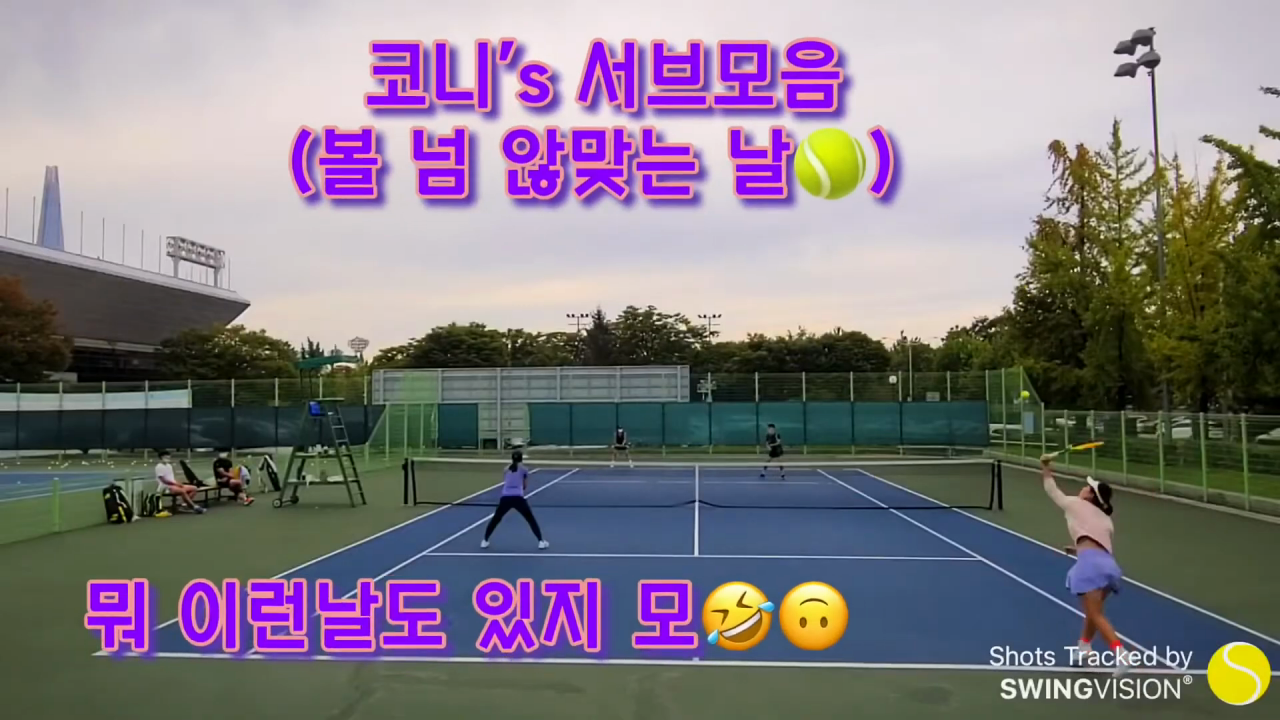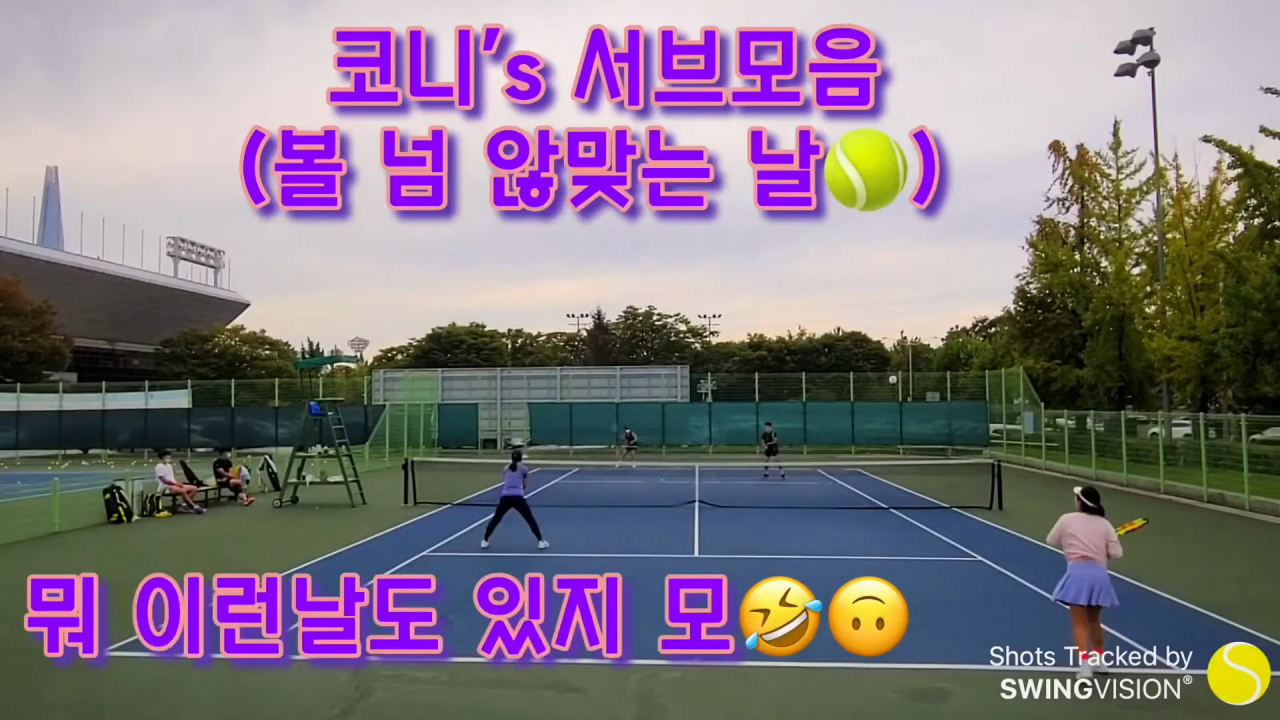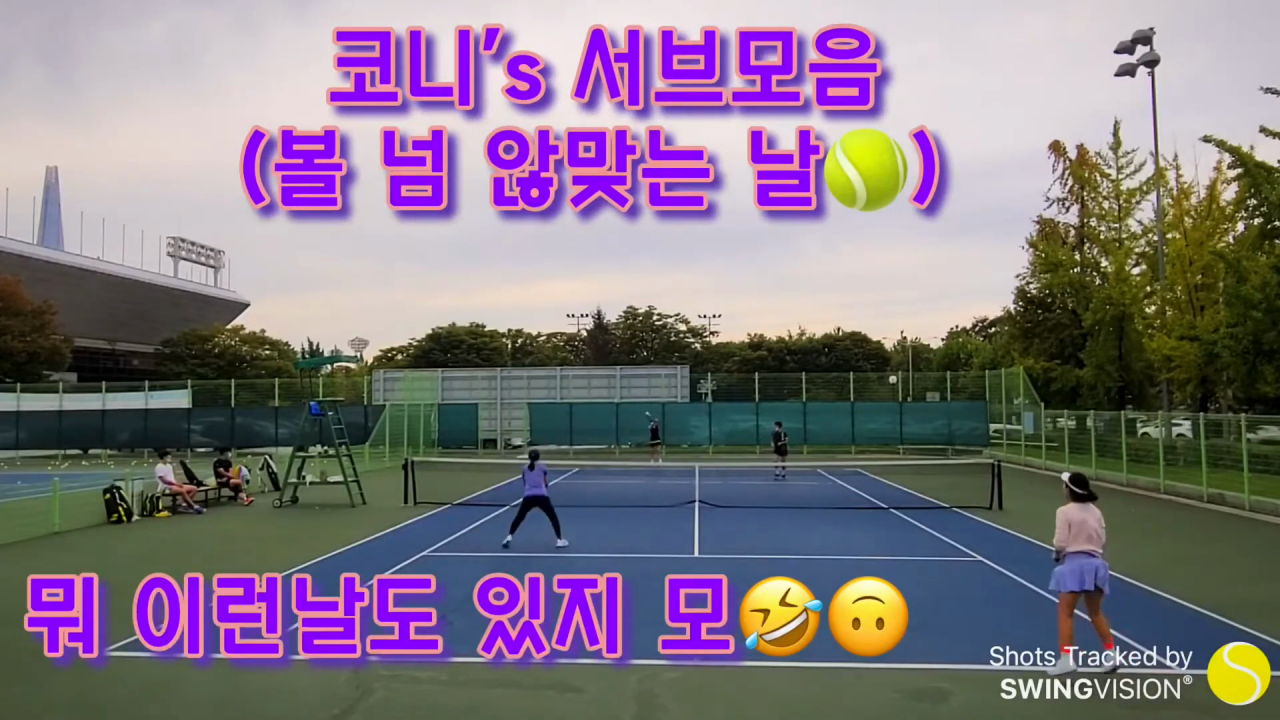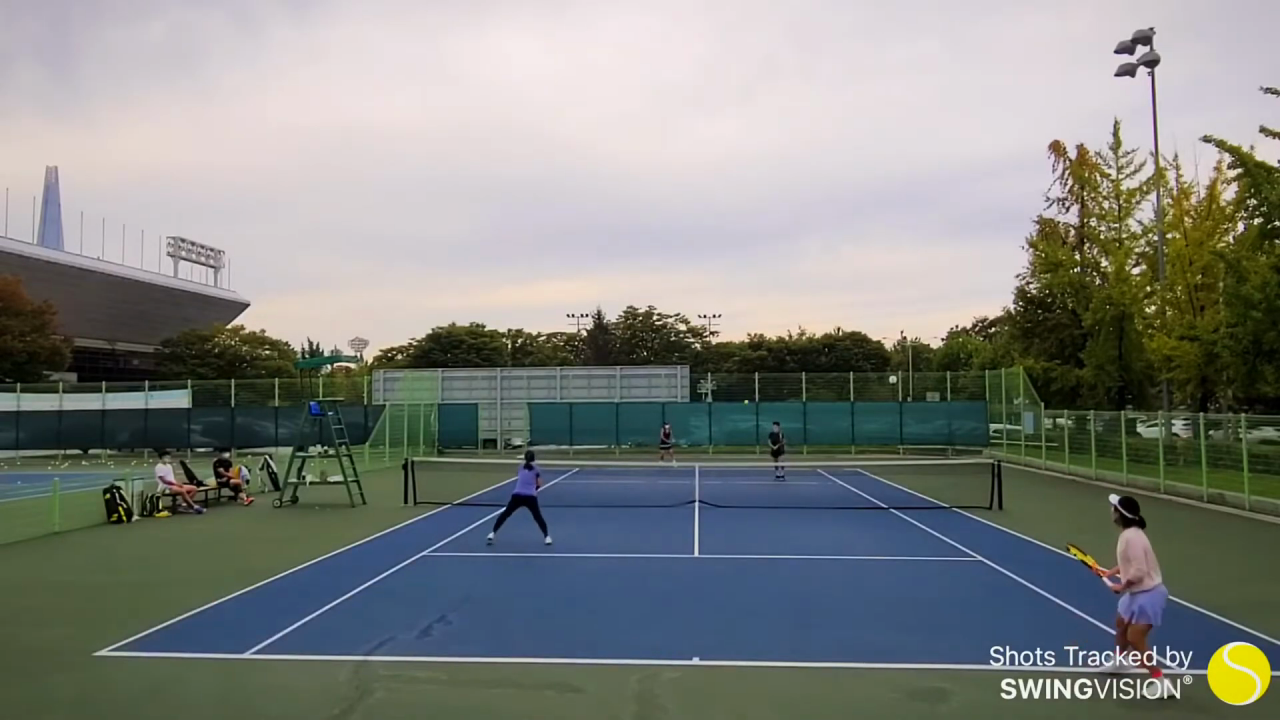
dt=0.7s
person 1, frame 1
left shoulder: (1076, 505)
right shoulder: (1106, 520)
left elbow: (1052, 490)
left wrist: (1046, 469)
left hip: (1090, 564)
right hip: (1107, 565)
left knee: (1095, 615)
right knee: (1093, 612)
left ankle: (1119, 652)
right ankle: (1084, 648)
person 1, frame 2
left shoulder: (1067, 520)
right shoulder: (1105, 525)
left elbow: (1051, 541)
right elbow: (1116, 553)
left hip: (1078, 573)
right hip: (1099, 575)
left knee: (1079, 624)
right knee: (1093, 621)
left ankle: (1085, 664)
right ankle: (1097, 661)
person 1, frame 3
left shoulder: (1065, 512)
right shoulder: (1095, 511)
left elbow: (1060, 543)
right elbow: (1102, 539)
left wrist: (1058, 554)
left hip: (1074, 565)
right hip: (1096, 564)
left knee: (1065, 614)
right knee: (1095, 613)
left ankle: (1066, 659)
right ankle: (1111, 654)
person 1, frame 4
left shoulder: (1131, 537)
right shoulder: (1127, 534)
left elbow: (1138, 571)
left wrist: (1122, 586)
right wrist: (1110, 573)
left hip: (1147, 595)
right hip: (1138, 593)
left knee: (1134, 640)
right knee: (1120, 625)
left ankle: (1160, 682)
right ankle: (1120, 660)
